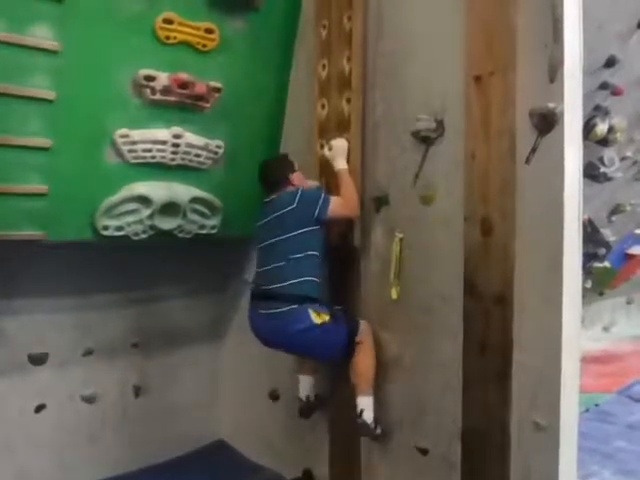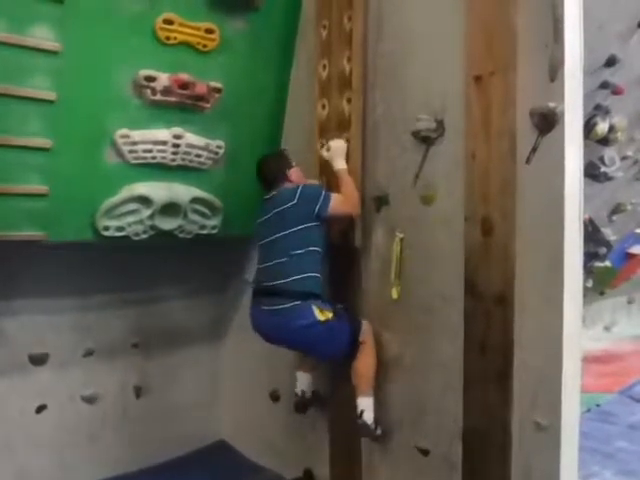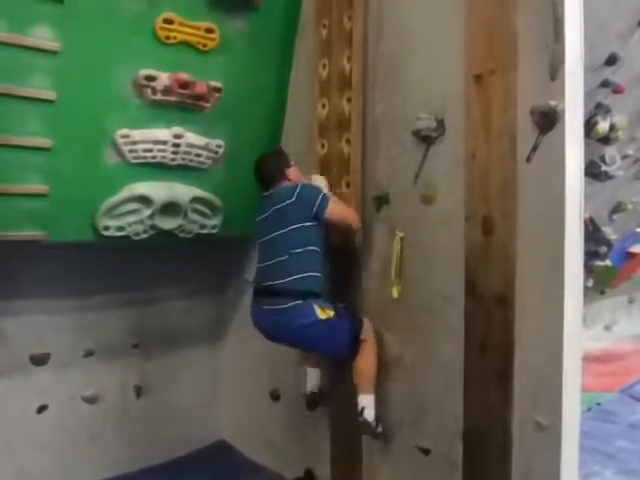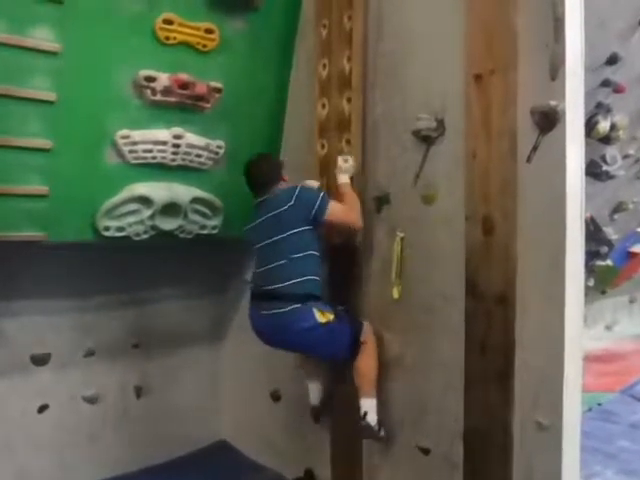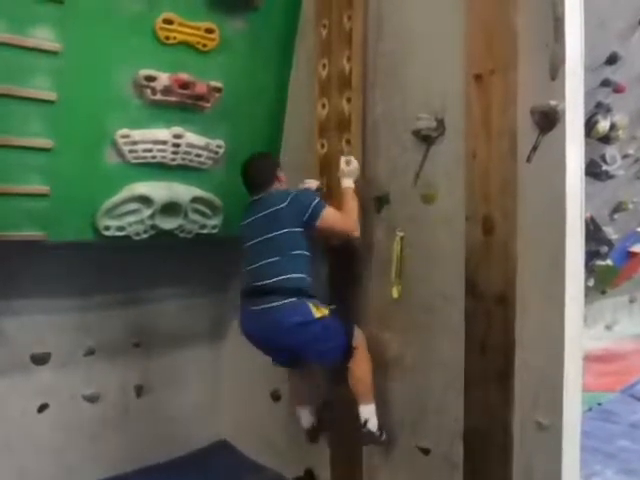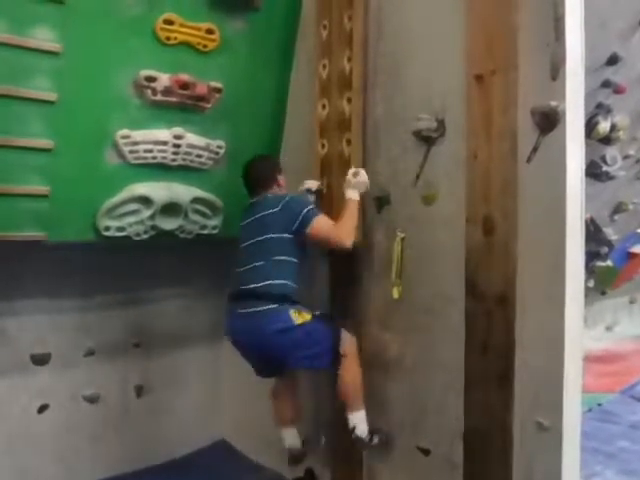
dt=0.1s
person 1, frame 1
left shoulder: (267, 212)
right shoulder: (303, 199)
right elbow: (352, 208)
left wrist: (313, 192)
right wrist: (339, 162)
left hip: (260, 319)
right hip: (292, 317)
left knee: (313, 331)
right knee: (362, 334)
left ankle: (306, 397)
right ankle: (366, 414)
person 1, frame 2
left shoulder: (266, 210)
right shoulder: (303, 195)
right elbow: (352, 206)
left wrist: (312, 189)
right wrist: (338, 162)
left hip: (262, 315)
right hip: (294, 312)
left knee: (313, 332)
right knee: (364, 334)
left ankle: (303, 393)
right ankle: (366, 415)
person 1, frame 3
left shoulder: (264, 209)
right shoulder: (302, 194)
right elbow: (352, 221)
right wrist: (321, 192)
left hip: (263, 314)
right hip: (297, 311)
left knee: (316, 327)
right knee: (365, 334)
left ankle: (313, 387)
right ankle: (367, 413)
person 1, frame 4
left shoulder: (256, 217)
right shoulder: (300, 196)
right elbow: (355, 220)
right wrist: (343, 178)
left hip: (261, 318)
right hip: (295, 314)
left knee: (314, 331)
right knee: (365, 336)
left ankle: (316, 400)
right ankle: (369, 417)
person 1, frame 5
left shoulder: (251, 215)
right shoulder: (295, 199)
right elbow: (351, 228)
right wrist: (347, 182)
left hip: (252, 316)
right hip: (288, 310)
left knee: (297, 360)
right knee: (356, 341)
left ankle: (308, 421)
right ankle: (369, 423)
person 1, frame 6
left shoulder: (250, 217)
right shoulder: (290, 204)
right elbow: (343, 238)
left wrist: (306, 200)
right wrist: (352, 193)
left hip: (239, 320)
right hip: (273, 316)
left knee: (284, 377)
right knee: (346, 346)
left ankle: (293, 445)
right ankle: (360, 430)
